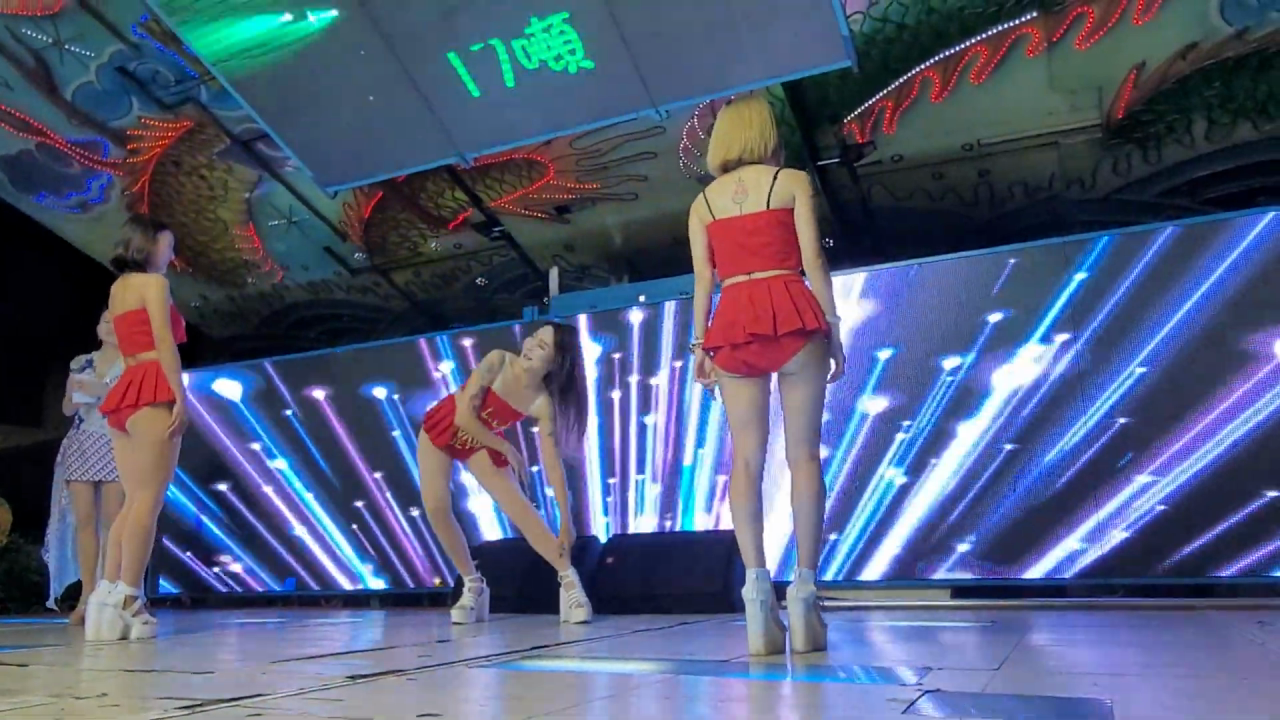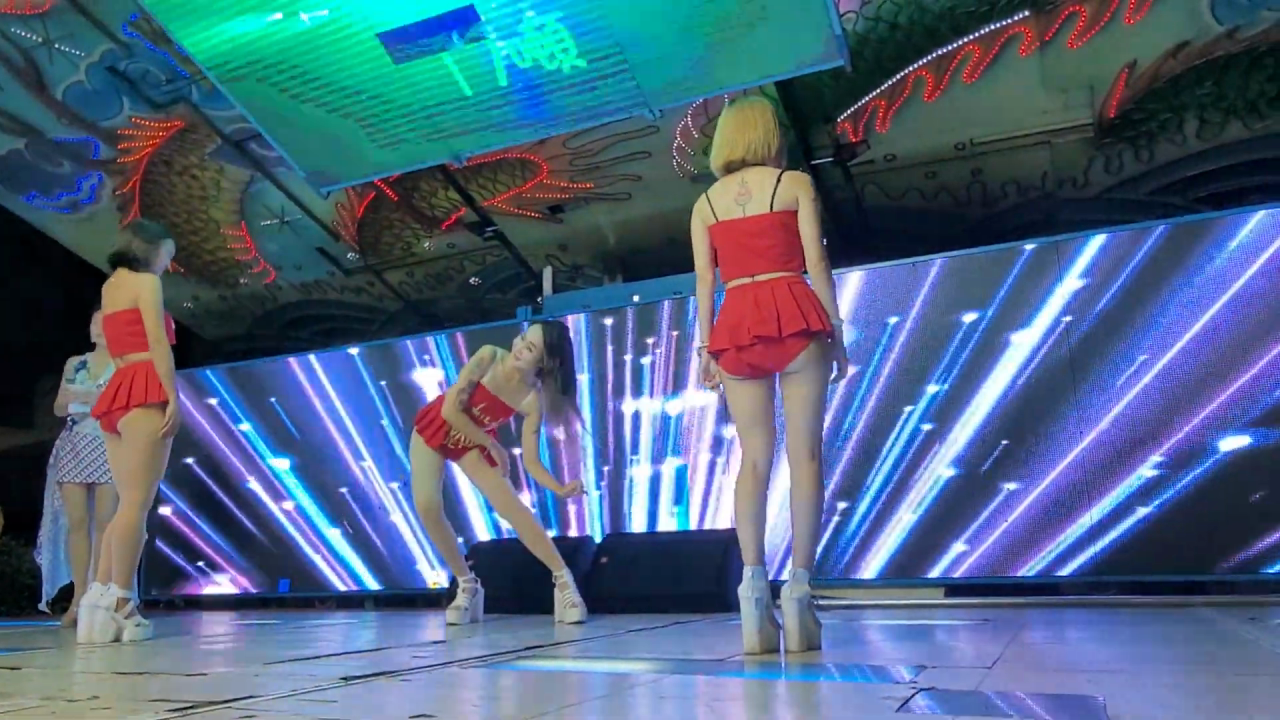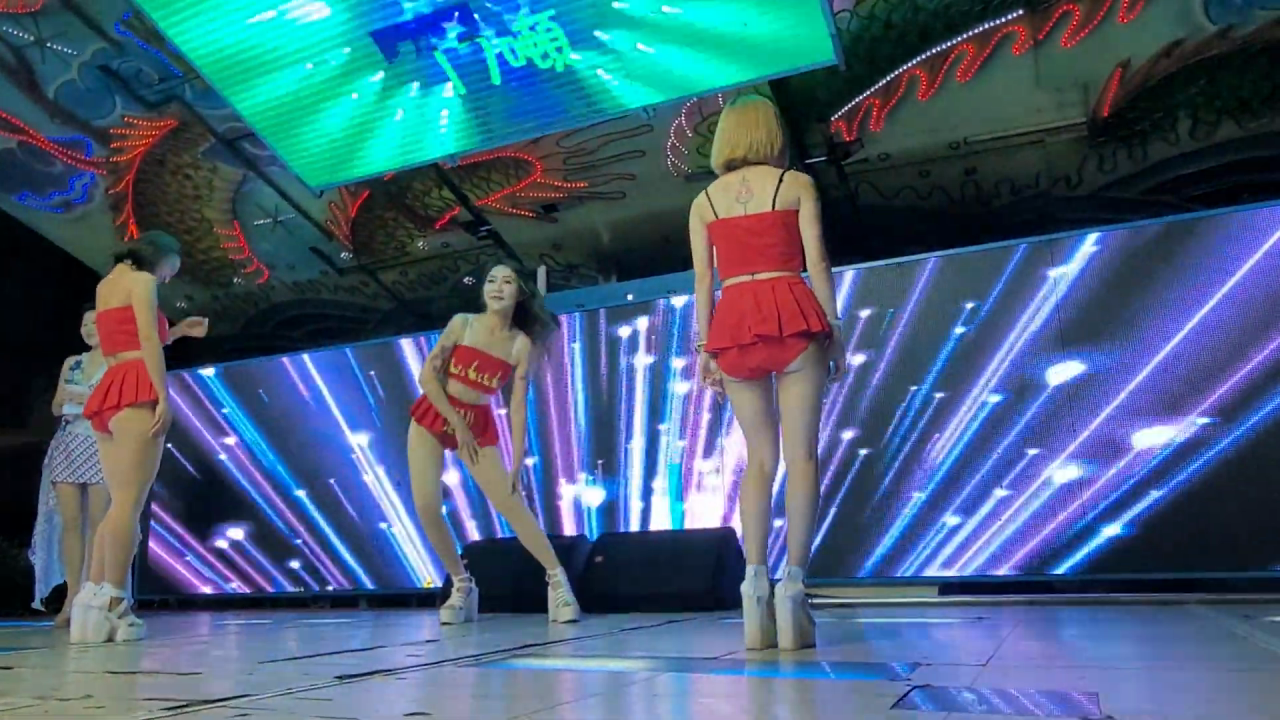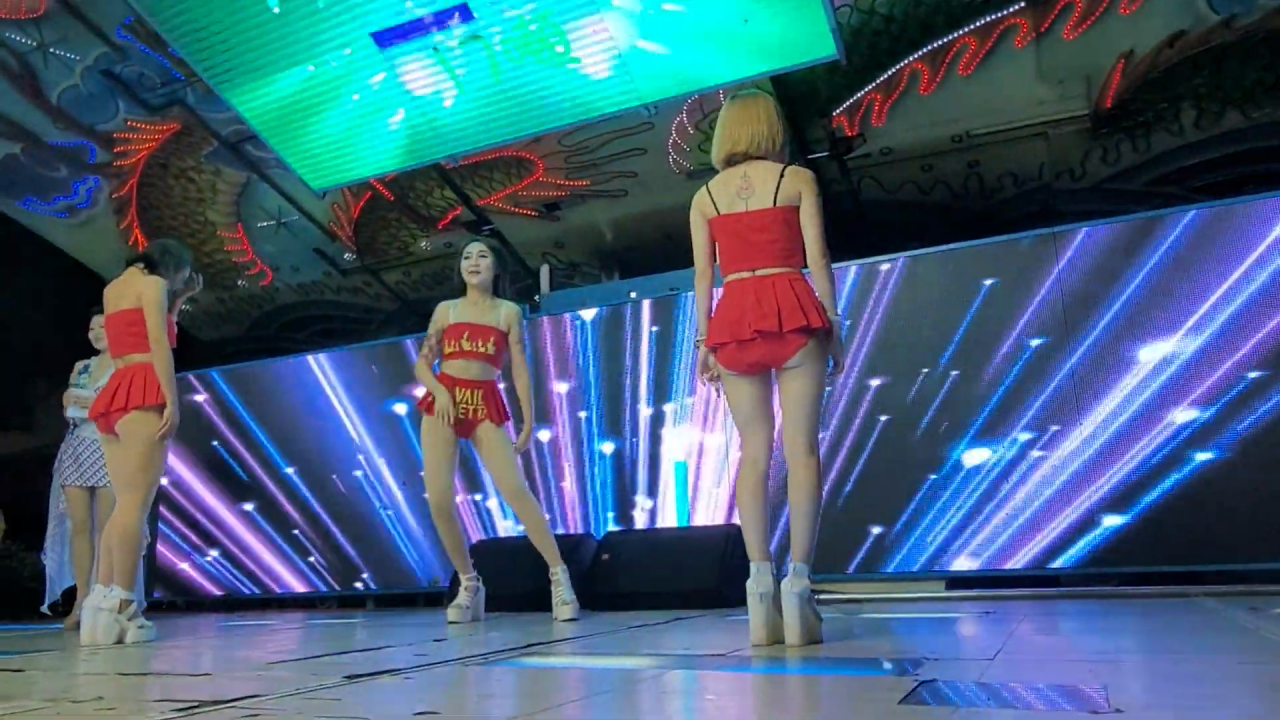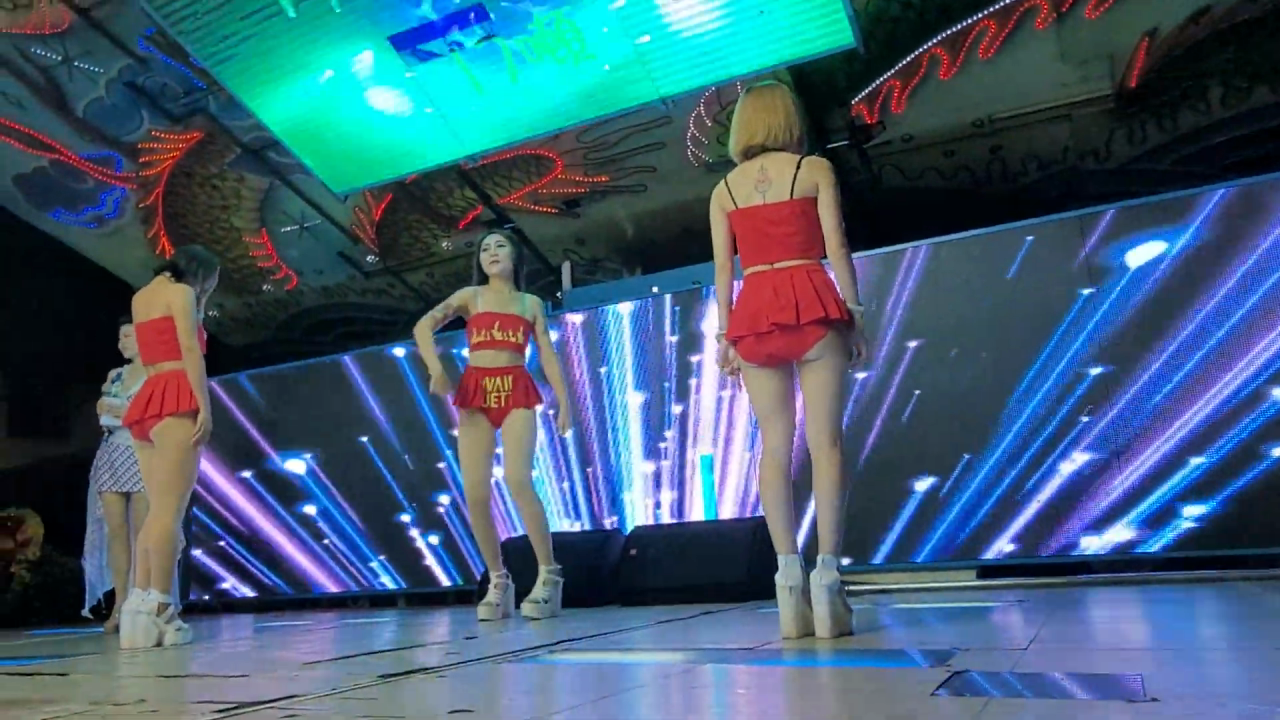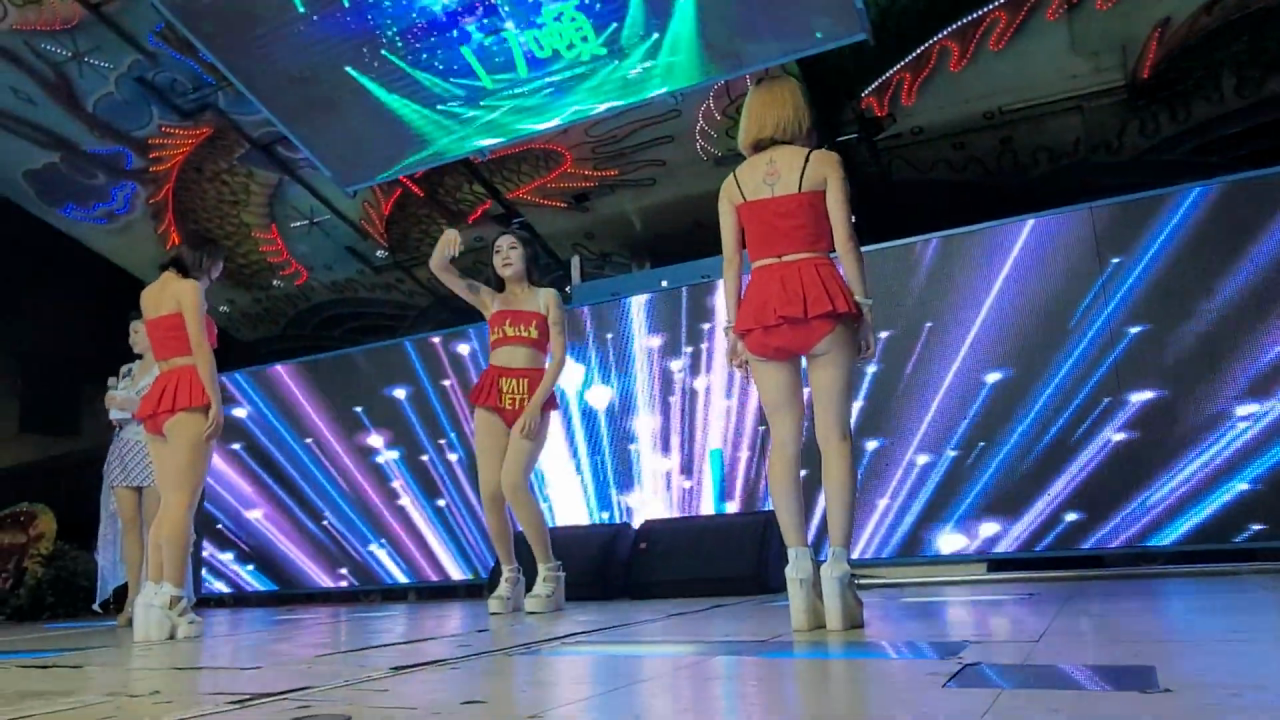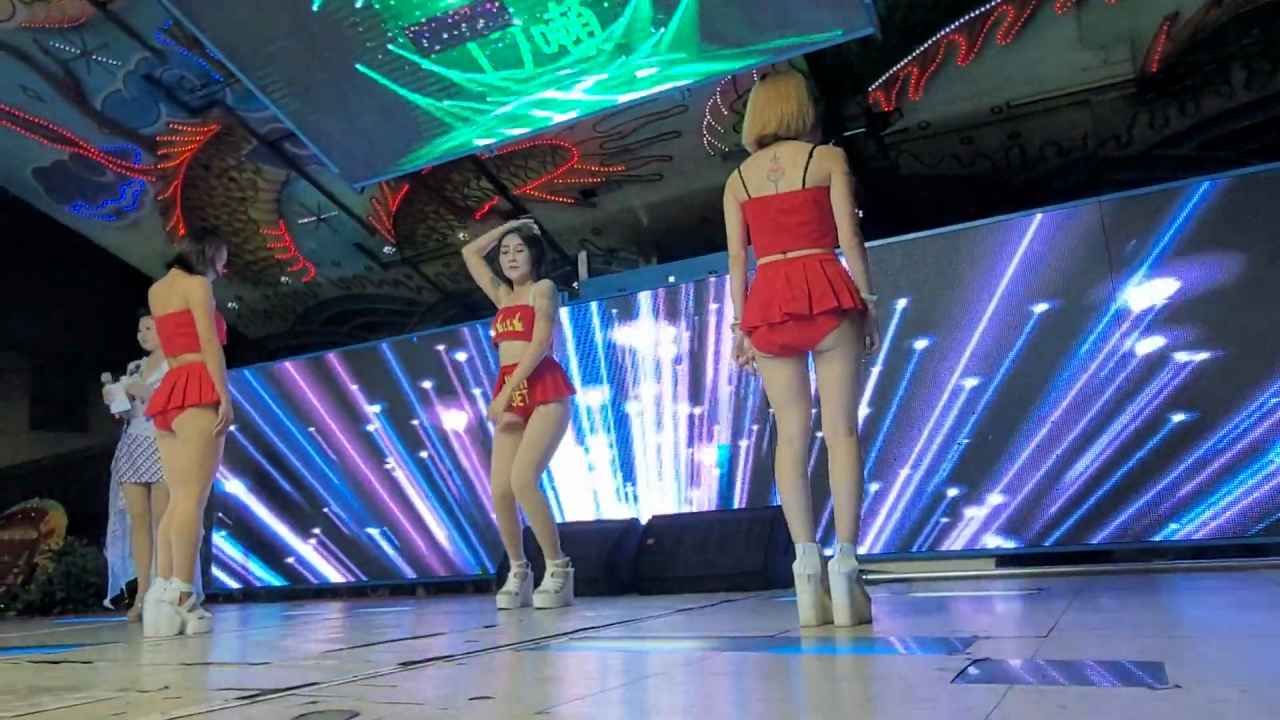
dt=0.3s
person 1, frame 1
left shoulder: (704, 201)
right shoulder: (793, 181)
left elbow: (703, 279)
right elbow: (813, 261)
left wrist: (700, 343)
right wrist: (833, 329)
left hip: (733, 325)
right hip: (790, 316)
left knee: (747, 459)
right knee: (802, 455)
left ankle: (757, 588)
right ankle: (803, 589)
person 1, frame 2
left shoulder: (705, 202)
right shoulder: (796, 183)
left elbow: (704, 281)
right elbow: (817, 262)
left wrist: (706, 347)
right wrist: (835, 329)
left hip: (736, 327)
right hip: (794, 318)
left knee: (754, 458)
right knee: (804, 454)
left ankle: (754, 585)
right ankle: (798, 588)
person 1, frame 3
left shoulder: (705, 200)
right shoulder: (797, 184)
left elbow: (703, 280)
right elbow: (817, 262)
left wrist: (704, 347)
right wrist: (834, 329)
left hip: (733, 324)
right hip: (790, 316)
left knee: (760, 457)
right knee: (798, 453)
left ankle: (757, 584)
right ankle: (791, 586)
person 1, frame 4
left shoulder: (705, 195)
right shoulder: (798, 179)
left elbow: (703, 274)
right elbow: (817, 257)
left wrist: (704, 341)
right wrist: (834, 323)
left hip: (733, 321)
right hip: (791, 312)
left knee: (754, 452)
right knee: (801, 449)
left ankle: (760, 583)
right ankle: (797, 581)
person 1, frame 5
left shoulder: (724, 188)
right shoulder: (816, 169)
left elbow: (723, 268)
right elbow: (837, 248)
left wrist: (725, 334)
right wrist: (855, 314)
left hip: (753, 313)
right hip: (810, 304)
left knee: (775, 446)
right knee: (824, 441)
left ankle: (789, 576)
right ankle: (826, 575)
person 1, frame 6
left shoulder: (733, 182)
right shoulder: (824, 162)
left elbow: (731, 261)
right elbow: (845, 242)
left wrist: (733, 328)
right wrist: (863, 308)
left hip: (762, 307)
right hip: (819, 297)
left knee: (784, 438)
right knee: (834, 434)
left ankle: (799, 568)
right ankle: (837, 566)
person 1, frame 7
left shoulder: (738, 178)
right shoulder: (829, 157)
left elbow: (737, 259)
right elbow: (849, 237)
left wrist: (741, 324)
right wrist: (869, 304)
left hip: (769, 303)
right hip: (825, 294)
left knee: (792, 434)
right knee: (841, 429)
left ankle: (808, 566)
right ankle: (845, 562)
person 2, frame 1
left shoulder: (119, 286)
right shoulder: (154, 282)
right elbow: (164, 342)
right wrist: (180, 396)
left hip: (125, 393)
right hip: (152, 392)
left knee: (134, 501)
right knee: (148, 500)
left ankle: (108, 596)
right ankle: (126, 602)
person 2, frame 2
left shoulder: (111, 285)
right shoulder: (146, 281)
right elbow: (157, 342)
right wrist: (173, 396)
left hip: (117, 394)
right hip: (143, 393)
left knee: (129, 503)
right knee: (137, 502)
left ankle: (99, 599)
right ankle: (117, 604)
person 2, frame 3
left shoulder: (107, 283)
right shoulder: (141, 280)
right elbow: (148, 343)
left wrist: (179, 330)
right wrist: (163, 396)
left hip: (109, 393)
right hip: (136, 393)
left knee: (120, 502)
right knee: (129, 502)
left ankle: (92, 598)
right ankle: (111, 605)
person 2, frame 4
left shoulder: (114, 287)
right shoulder: (153, 282)
right elbow: (159, 343)
left wrist: (179, 299)
right wrist: (172, 399)
left hip: (115, 396)
right hip: (142, 395)
left knee: (125, 505)
right knee: (135, 504)
left ankle: (102, 602)
right ankle: (121, 606)
person 2, frame 5
left shoulder: (141, 296)
right shoulder: (180, 291)
right elbow: (190, 351)
left wrist: (201, 300)
right wrist: (205, 405)
left hip: (147, 403)
right hip: (175, 401)
left knee: (157, 511)
right knee: (170, 509)
left ankle: (139, 604)
right ankle: (157, 609)
person 2, frame 6
left shoulder: (150, 292)
right shoulder: (188, 287)
right elbow: (200, 345)
right wrist: (215, 400)
left hip: (159, 399)
right hip: (186, 397)
left knee: (169, 504)
right knee: (182, 503)
left ankle: (153, 599)
right ankle: (171, 602)
person 2, frame 7
left shoulder: (158, 289)
right shoulder: (196, 284)
right elbow: (209, 342)
right wrist: (225, 396)
left hip: (169, 394)
right hip: (197, 392)
left knee: (178, 500)
right knee: (192, 498)
left ankle: (162, 594)
right ankle: (181, 599)
person 3, frame 1
left shoulder: (543, 403)
right shoulder: (498, 361)
left elbow: (553, 463)
right elbow: (463, 415)
left wrist: (566, 523)
right wrist: (507, 449)
left hip: (481, 443)
right hip: (440, 429)
left knee: (520, 509)
right knee: (435, 506)
left ankle: (570, 582)
right ankle: (473, 586)
person 3, frame 2
left shoulder: (533, 398)
right shoulder: (488, 357)
left elbow: (531, 461)
right elbow: (449, 408)
left wrist: (560, 488)
right wrist: (493, 445)
left hip: (474, 442)
right hip: (434, 429)
left knee: (513, 508)
right knee: (427, 506)
left ankle: (563, 581)
right ankle: (467, 586)
person 3, frame 3
left shoulder: (522, 344)
right shoulder: (461, 324)
left elbow: (519, 404)
right elbow: (428, 376)
left wrist: (517, 460)
right wrist: (456, 421)
left hip: (478, 424)
right hip: (433, 416)
left knee: (509, 503)
right knee: (426, 504)
left ankle: (557, 578)
right ankle: (462, 586)
person 3, frame 4
left shoulder: (509, 312)
right shoulder: (445, 310)
left elbow: (520, 369)
right elbow: (422, 362)
left wrist: (528, 422)
right wrist: (440, 394)
left hip: (487, 406)
right hip: (441, 404)
left knee: (516, 489)
right knee: (439, 500)
left ankle: (559, 576)
right ankle: (469, 585)
person 3, frame 5
left shoulder: (531, 302)
right shoulder: (470, 297)
left elbow: (550, 354)
right elbow: (423, 325)
left wrist: (566, 402)
right wrist: (433, 362)
left hip: (518, 395)
right hip: (475, 392)
left knee: (518, 483)
right knee: (474, 491)
left ankle: (547, 576)
right ankle: (498, 580)
person 3, frame 6
left shoulder: (547, 297)
right shoulder: (487, 298)
left elbow: (559, 353)
right elbow: (439, 268)
left wrist: (537, 402)
right wrist: (445, 240)
left hip: (534, 396)
right hip: (492, 396)
left knee: (513, 483)
right knee: (489, 491)
left ankle: (549, 574)
right ankle: (510, 576)
person 3, frame 7
left shoulder: (543, 289)
right shoulder: (502, 296)
left elbow: (540, 342)
right elbow: (470, 253)
left wrist: (506, 390)
right wrist: (504, 230)
left hip: (546, 393)
right hip: (511, 398)
left knee: (523, 480)
right knee: (500, 491)
left ankle: (558, 571)
right ankle: (519, 572)
person 4, frame 1
right shoulder: (81, 362)
right elbow: (67, 409)
left wrist: (101, 391)
right wrist: (72, 390)
left hip: (115, 445)
right hip: (81, 446)
left knee: (111, 520)
right knee: (83, 520)
right ankle: (86, 595)
person 4, frame 2
right shoulder: (74, 363)
right elbow: (59, 409)
left wrist: (97, 398)
right wrist: (68, 397)
left hip: (108, 446)
right hip: (74, 447)
left knee: (104, 522)
right knee: (76, 521)
right ankle: (79, 597)
person 4, frame 3
right shoulder: (72, 364)
right elbow: (57, 408)
left wrist: (90, 399)
right wrist: (66, 398)
left hip: (97, 449)
right hip: (67, 447)
left knee: (91, 524)
right knee: (70, 522)
right ankle: (72, 595)
person 4, frame 4
right shoulder: (80, 367)
right wrist: (68, 403)
right hip: (76, 450)
left knee: (106, 527)
right knee: (78, 525)
right ankle: (81, 600)
person 4, frame 5
right shoulder: (114, 375)
right wrist: (102, 410)
right hip: (111, 457)
left knee: (142, 531)
right knee: (115, 529)
right ankle: (119, 603)
person 4, frame 6
right shoulder: (126, 370)
left wrist: (139, 405)
right wrist: (112, 405)
left hip: (153, 449)
right hip: (123, 451)
left knee: (153, 524)
right knee: (128, 523)
right ankle: (133, 597)
person 4, frame 7
right shoulder: (134, 367)
left wrist: (148, 391)
right wrist: (115, 399)
right hip: (132, 448)
left knee: (162, 520)
right knee: (137, 519)
right ankle: (142, 592)
